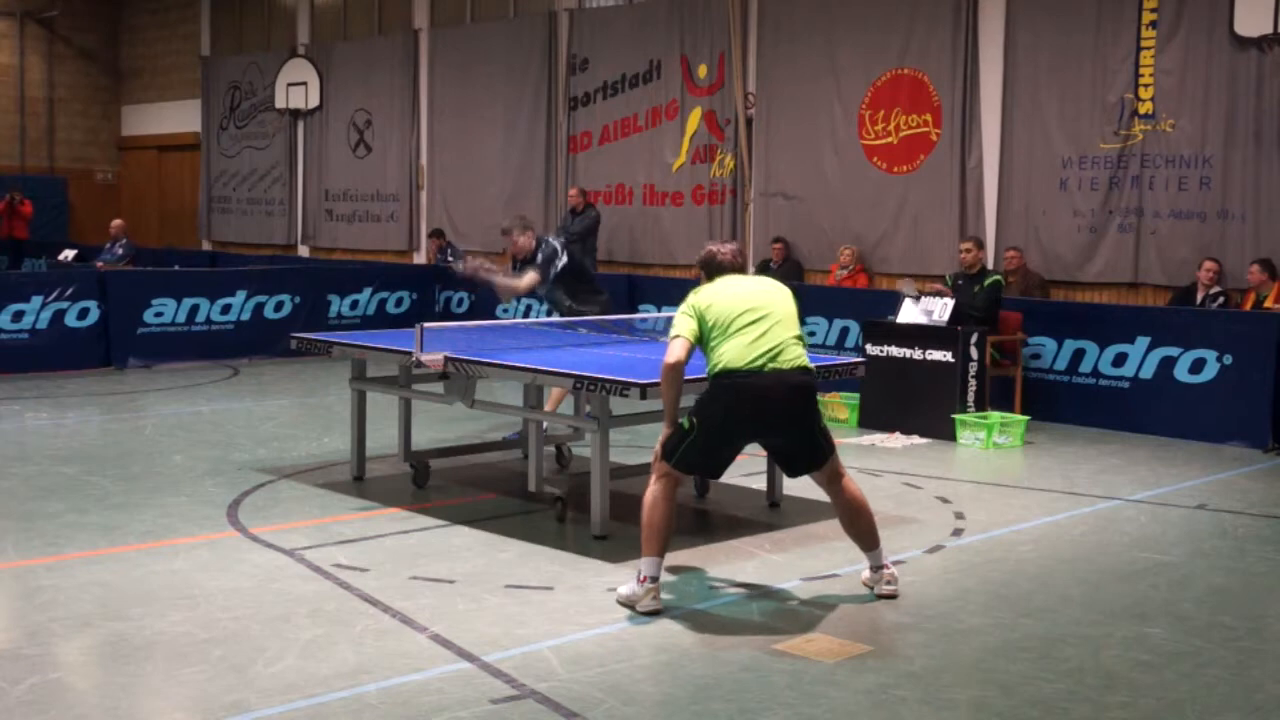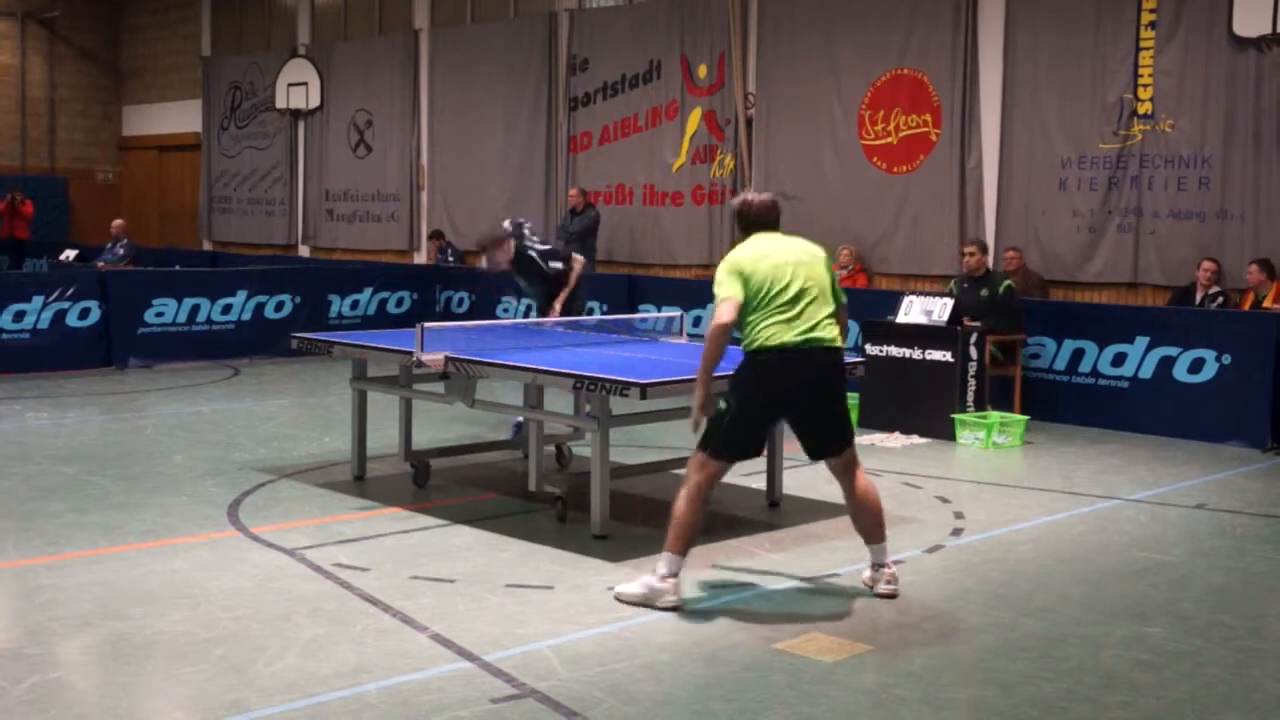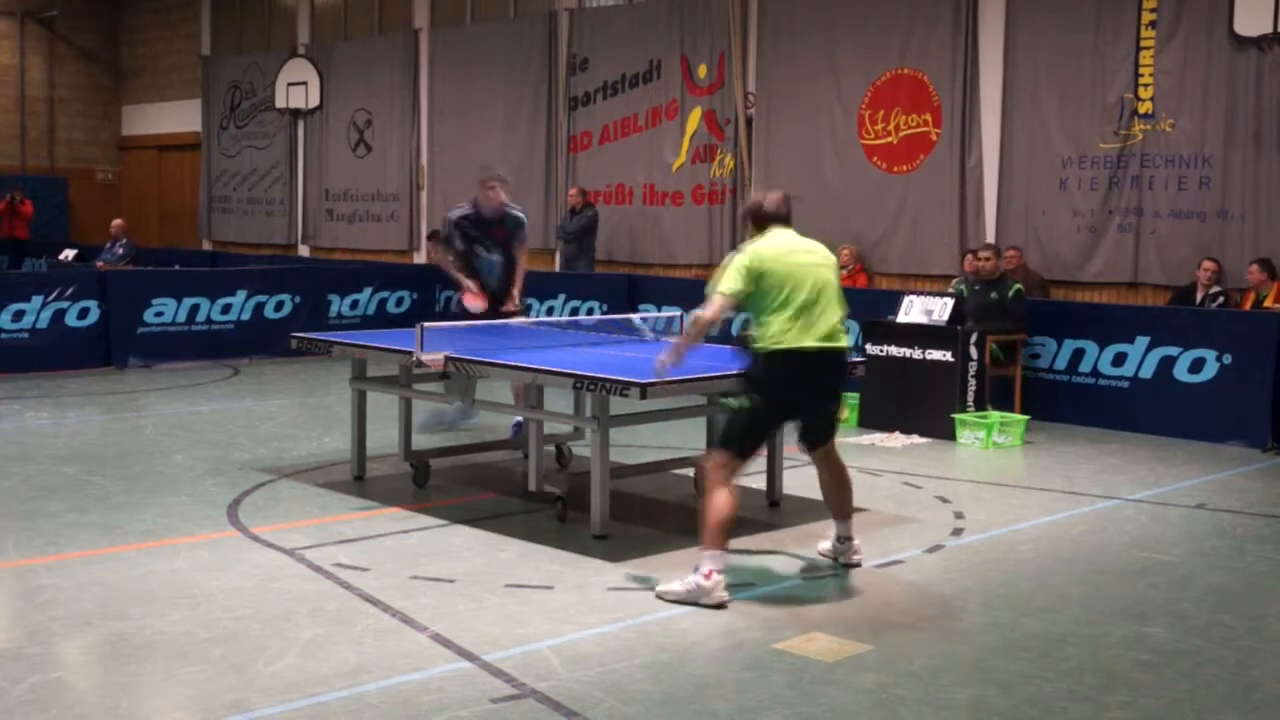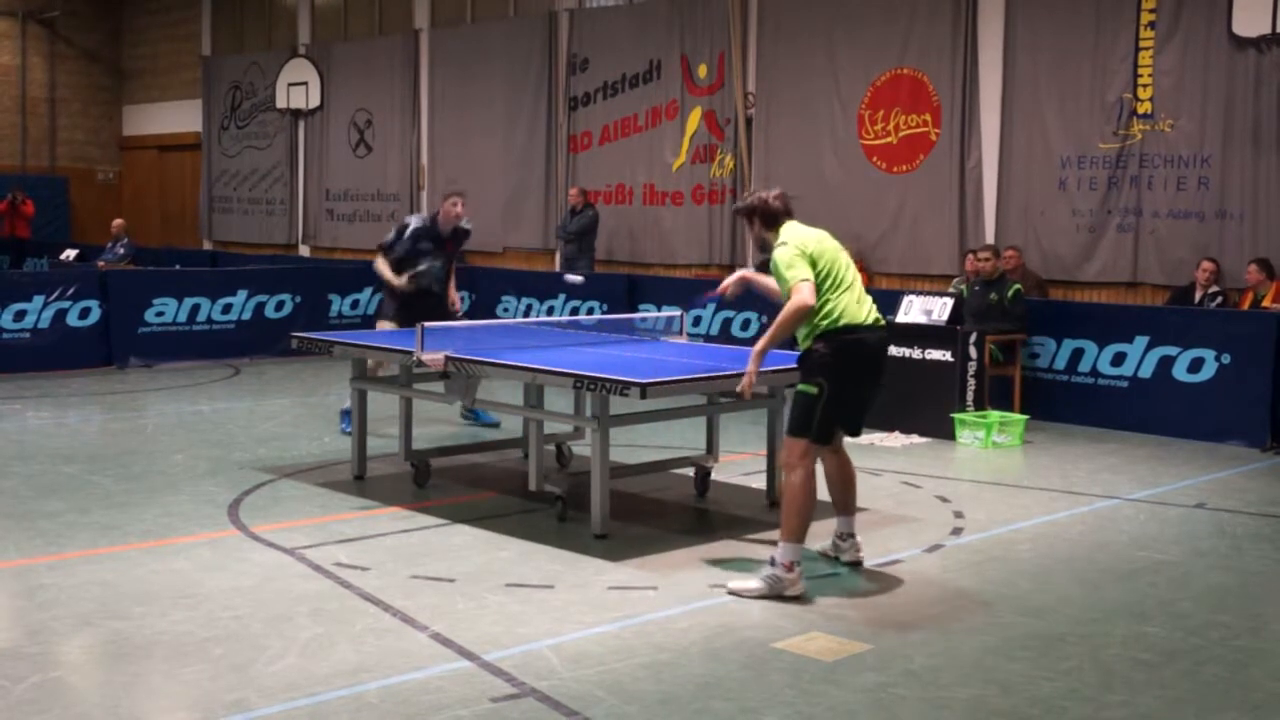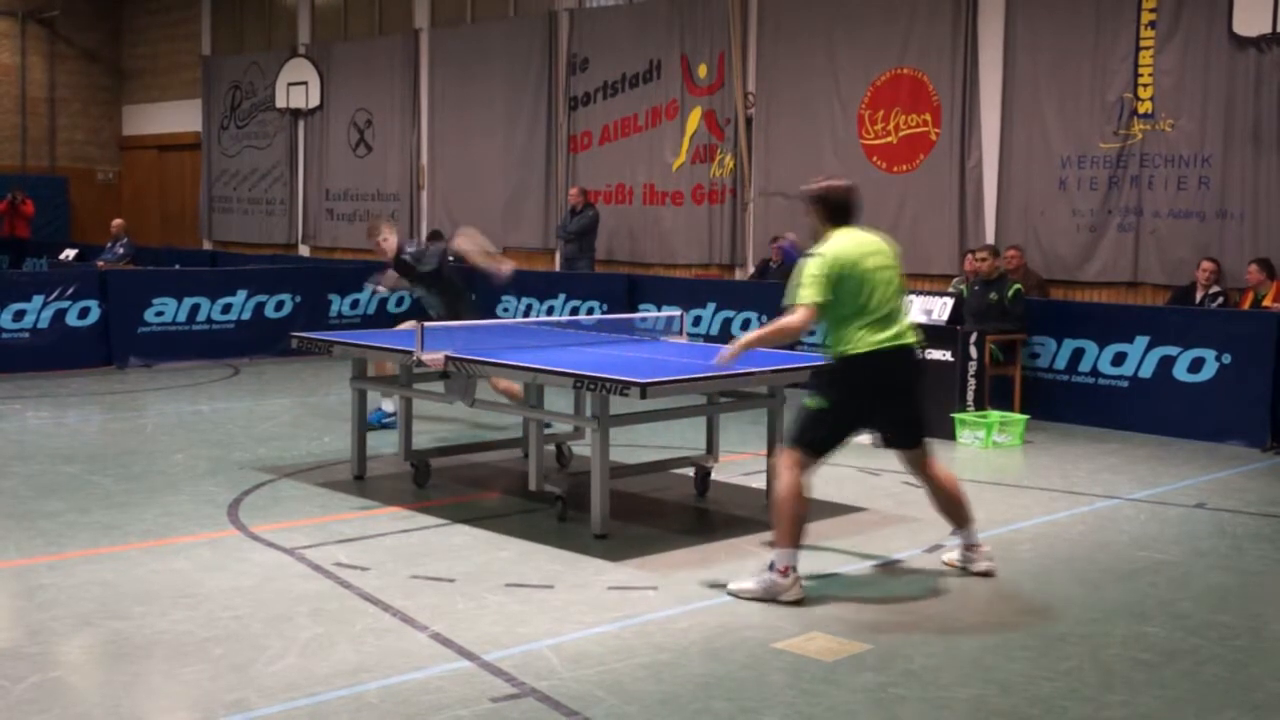
dt=0.5s
person 1, frame 1
left shoulder: (699, 298)
right shoulder: (777, 288)
left elbow: (674, 361)
left wrist: (669, 423)
left hip: (734, 390)
right hip: (793, 386)
left knee: (663, 474)
right knee: (834, 478)
left ankle: (646, 585)
right ankle: (881, 571)
person 1, frame 2
left shoulder: (736, 260)
right shoulder: (814, 252)
left elbow: (724, 321)
right elbow: (841, 319)
left wrist: (703, 386)
left hip: (768, 367)
right hip: (823, 364)
left knee: (702, 470)
right knee: (849, 469)
left ankle: (664, 580)
right ankle: (882, 570)
person 1, frame 3
left shoulder: (751, 254)
right shoulder: (823, 253)
left elbow: (713, 314)
left wrist: (674, 351)
left hip: (781, 365)
right hip: (831, 363)
left knee: (720, 467)
right knee: (824, 452)
left ankle: (709, 576)
right ankle: (845, 543)
person 1, frame 4
left shoulder: (787, 246)
right shoulder: (815, 236)
left elbow: (803, 303)
left wrist: (759, 350)
right wrist: (751, 278)
left hip: (841, 345)
right hip: (872, 340)
left knee: (797, 454)
right knee: (829, 442)
left ankle: (786, 570)
right ankle: (845, 540)
person 1, frame 5
left shoulder: (823, 257)
right shoulder: (883, 246)
left elbow: (798, 323)
left wrist: (744, 342)
left hip: (857, 368)
right hip: (902, 361)
left knee: (789, 463)
right knee: (921, 461)
left ankle: (783, 574)
right ankle: (974, 550)
person 2, frame 1
left shoulder: (551, 250)
right shoulder: (521, 258)
left elbow: (523, 286)
right elbow: (508, 295)
left wrist: (484, 273)
right wrist: (492, 273)
left hip: (592, 312)
right hip: (573, 314)
left ankle: (540, 423)
person 2, frame 2
left shoulder: (535, 253)
right shoulder: (514, 232)
left elbow: (578, 262)
right elbow: (511, 223)
left wrist: (559, 301)
left hip: (565, 307)
right hip: (546, 305)
person 2, frame 3
left shoulder: (515, 218)
right shoulder: (459, 218)
right elbow: (443, 254)
left wrist: (515, 291)
right wrist: (462, 280)
left hip: (505, 297)
right hip: (474, 296)
left ankle: (521, 416)
right ankle: (465, 403)
person 2, frame 4
left shoulder: (463, 231)
right shoulder: (414, 227)
right elbow: (380, 261)
left wrist: (452, 289)
right wrist: (395, 280)
left hip: (434, 302)
right hip: (400, 299)
left ankle: (469, 408)
right ankle: (350, 410)
person 2, frame 5
left shoulder: (414, 254)
right shoulder: (401, 262)
left elbow: (460, 240)
left wrist: (495, 263)
left hip: (461, 322)
right hip: (440, 321)
left knee: (499, 384)
right ankle: (388, 411)
